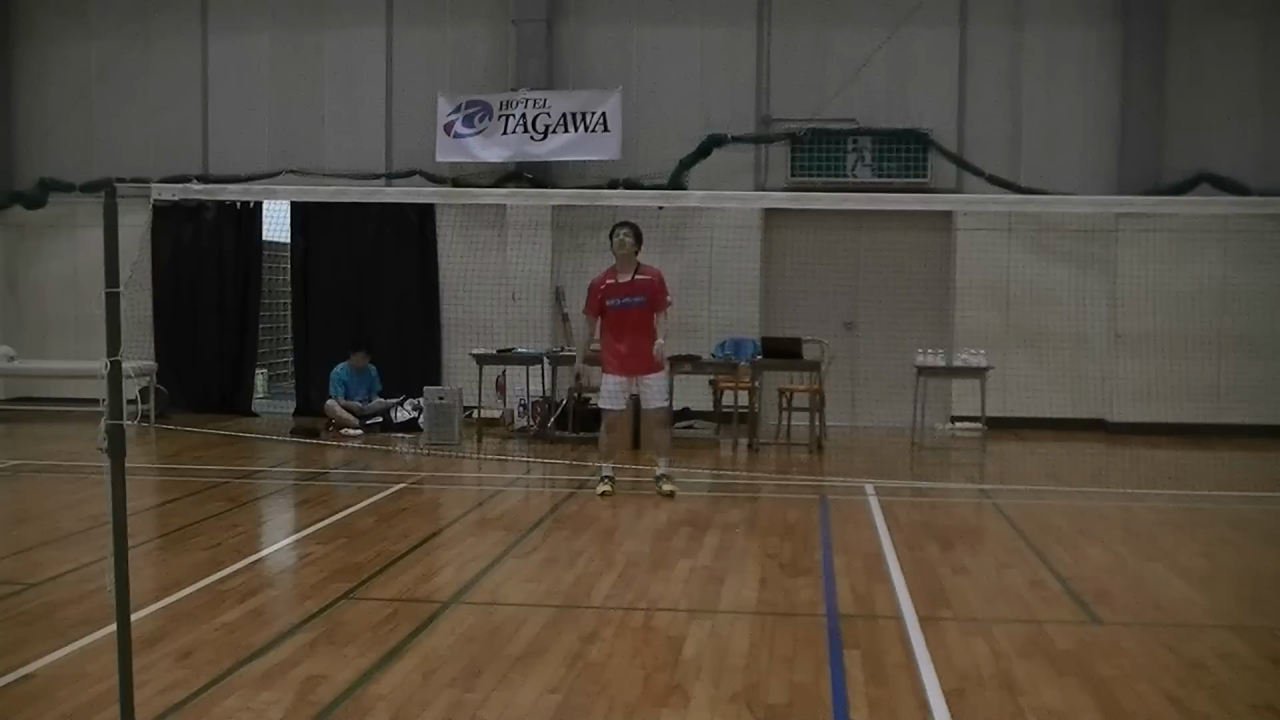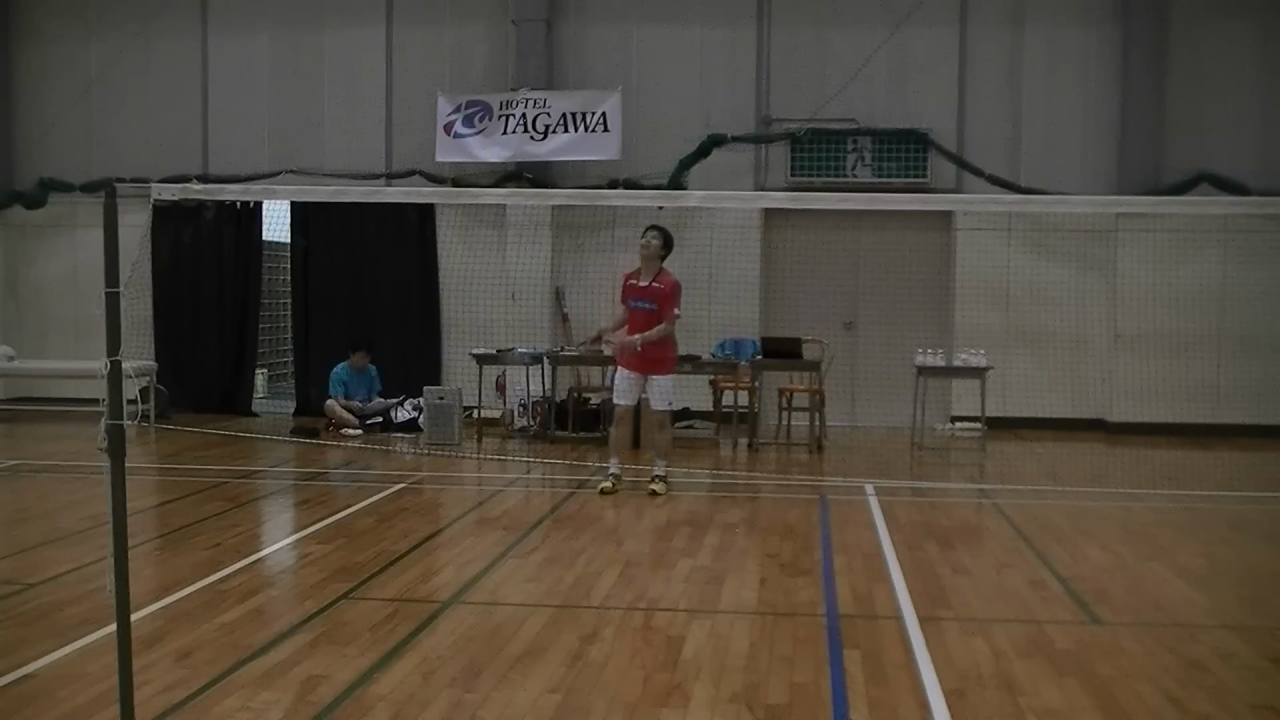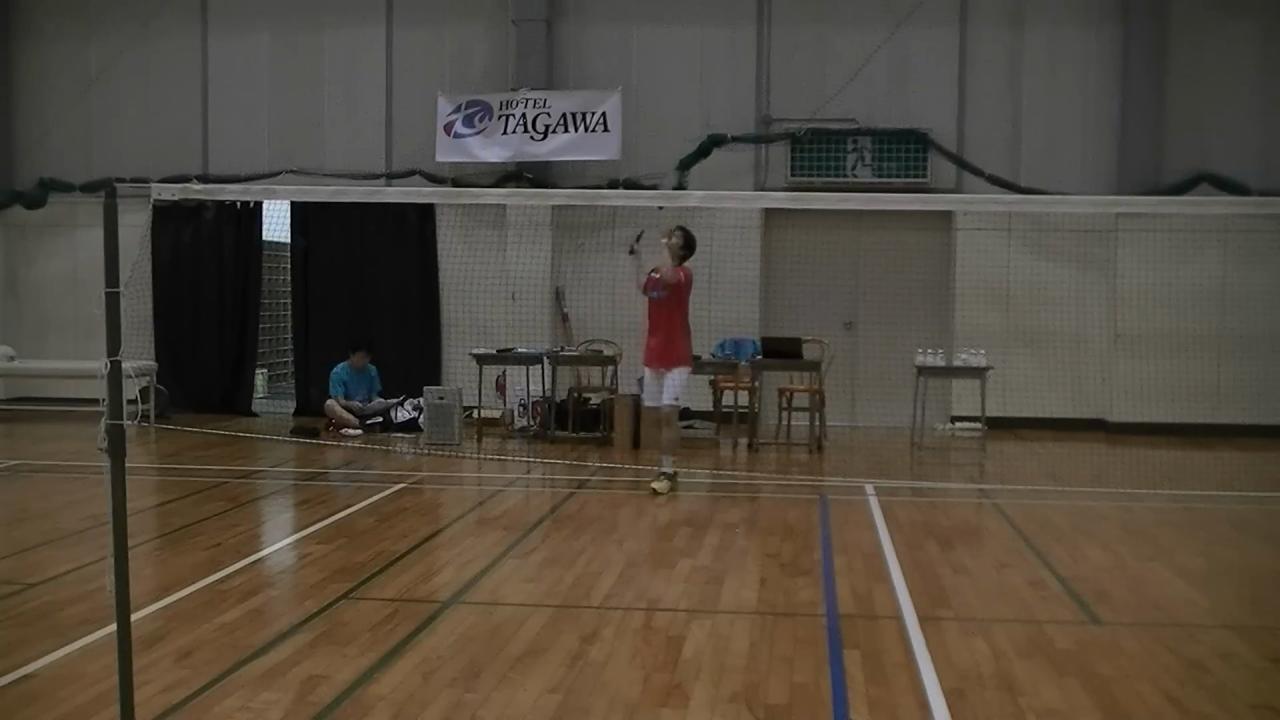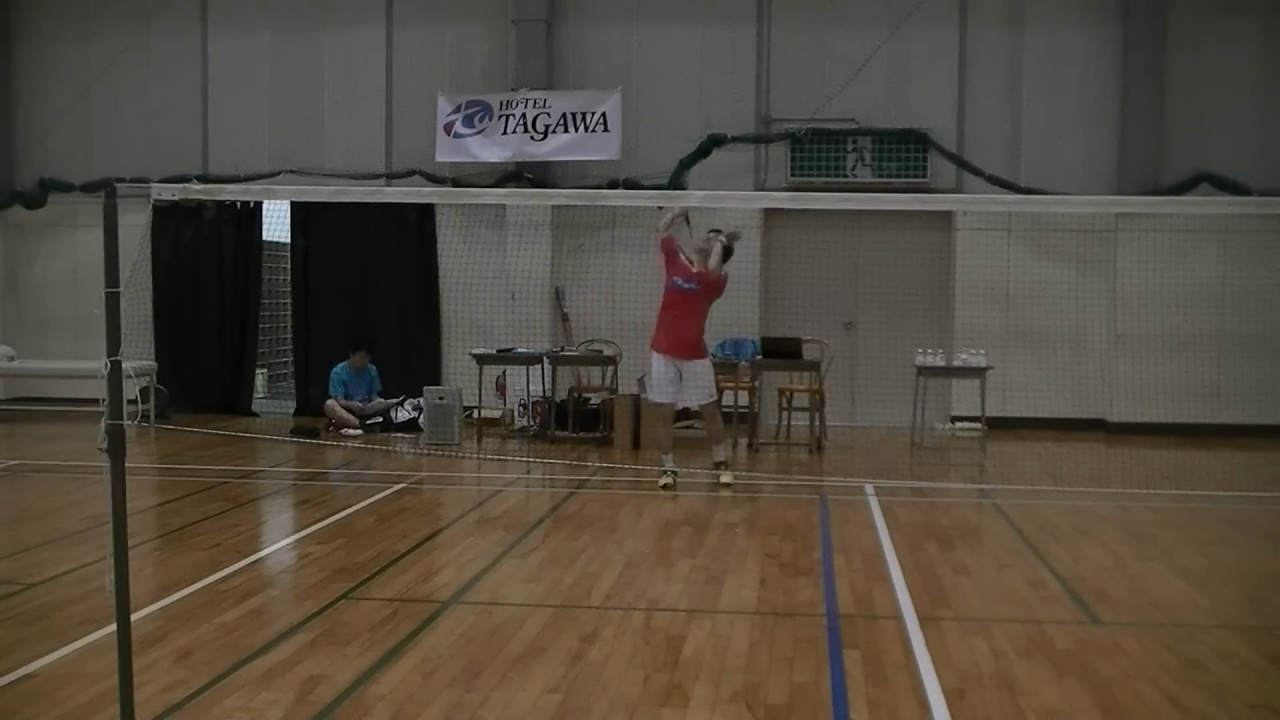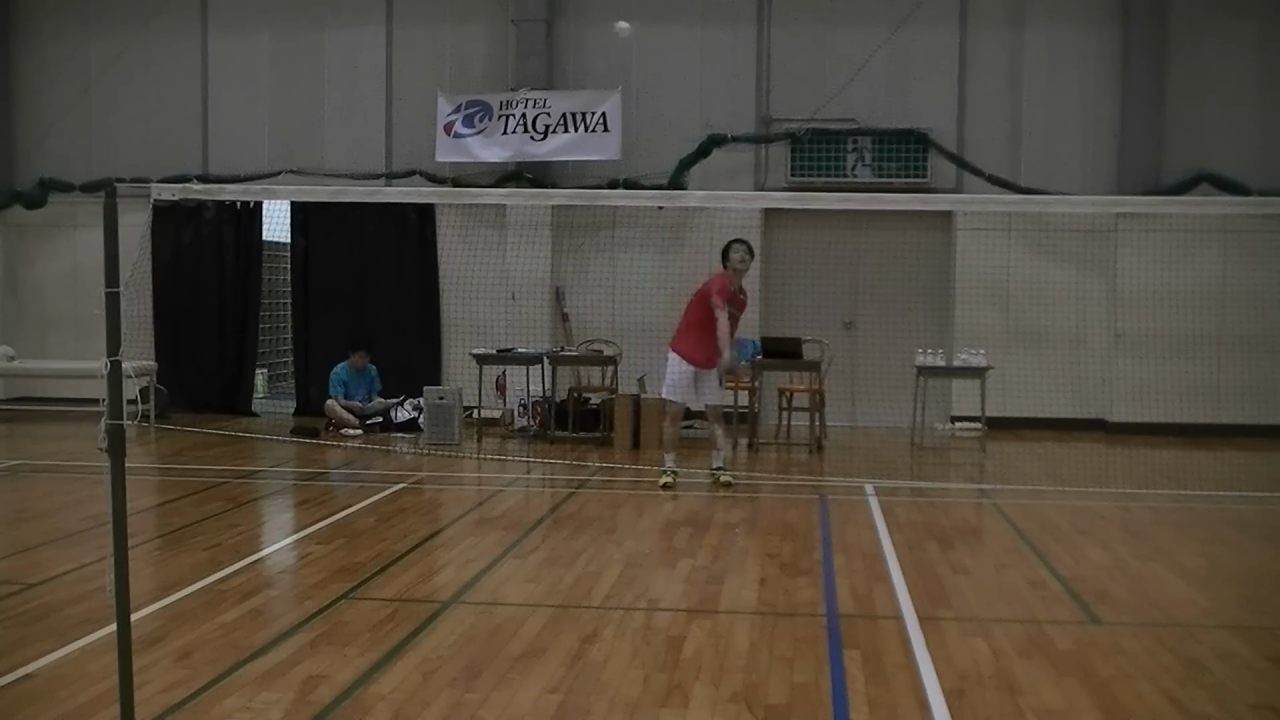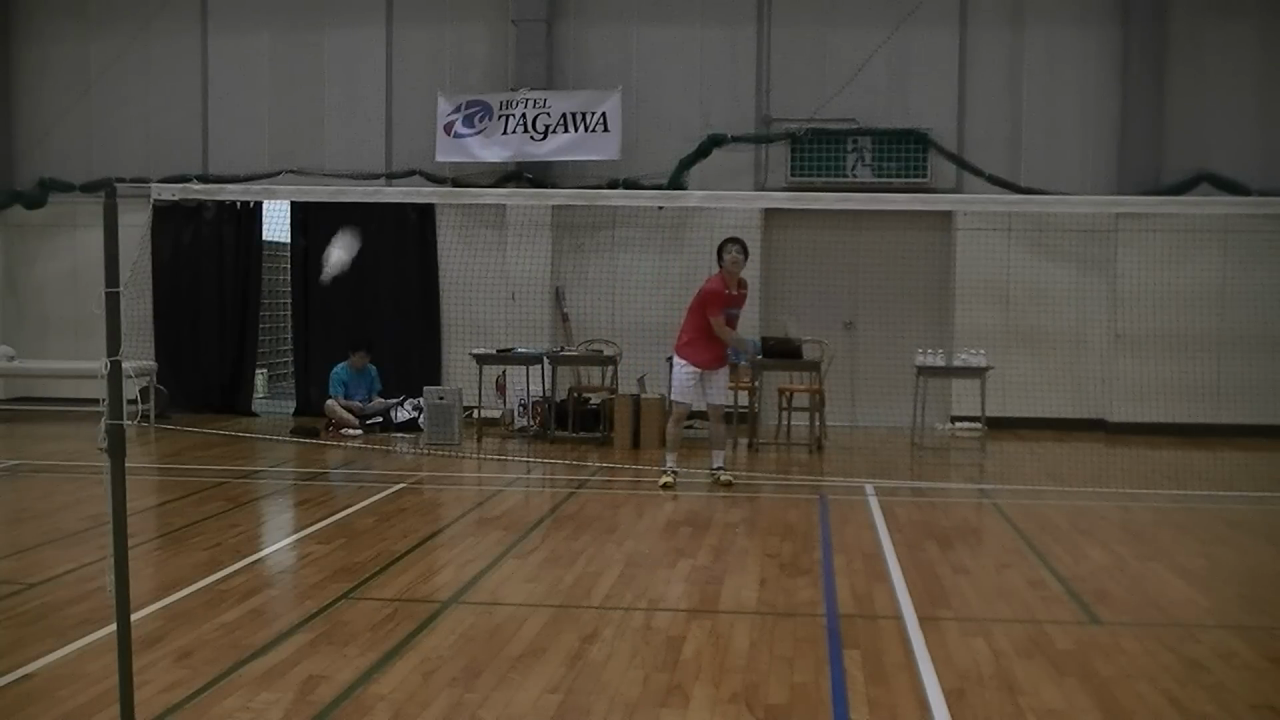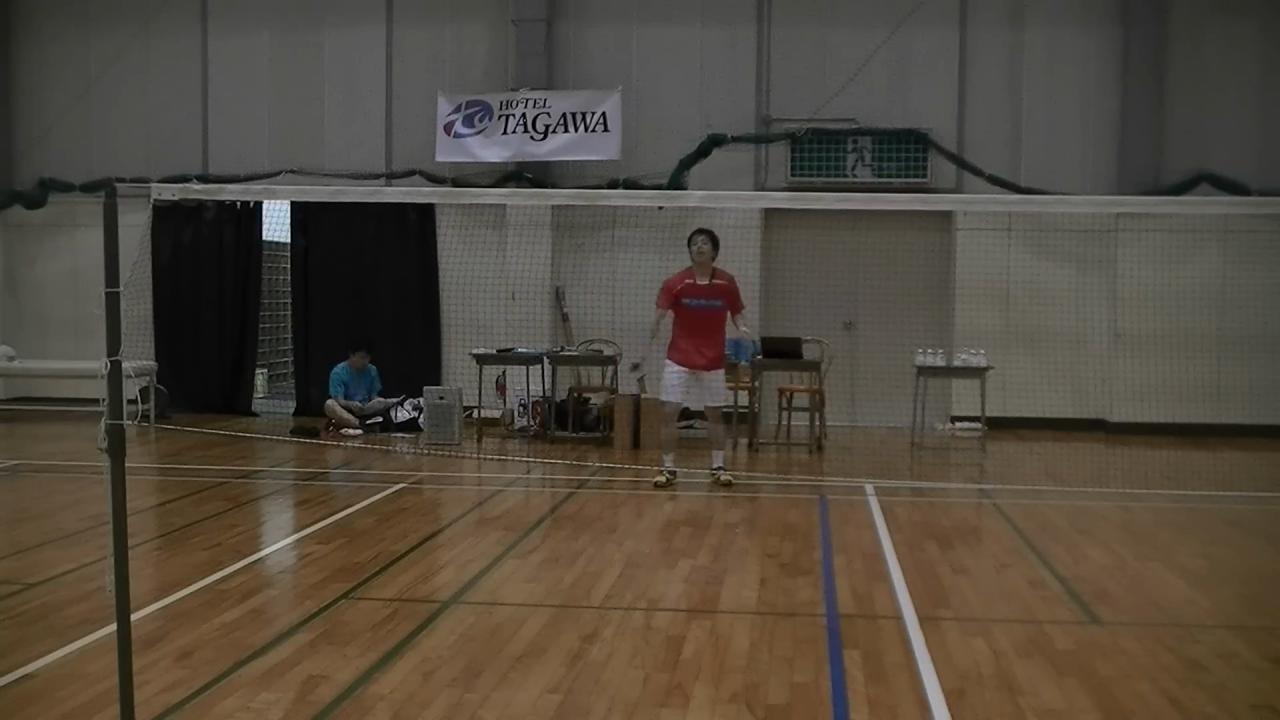
dt=0.4s
person 1, frame 1
left shoulder: (653, 278)
right shoulder: (599, 284)
left elbow: (661, 314)
right elbow: (590, 324)
left wrist: (661, 340)
right wrist: (580, 358)
left hip: (649, 363)
right hip: (614, 363)
left knee: (658, 417)
right knee: (611, 420)
left ankle: (663, 474)
right ankle: (606, 475)
person 1, frame 2
left shoulder: (670, 285)
right shoulder: (629, 279)
left elbow: (668, 327)
left wrist: (637, 339)
right wrist: (605, 330)
left hip: (660, 362)
right hip: (629, 361)
left knee: (660, 419)
right knee: (620, 415)
left ankle: (659, 474)
right ankle: (613, 472)
person 1, frame 3
left shoulder: (682, 275)
right shoulder: (653, 275)
left elbow: (667, 274)
left wrist: (665, 242)
right wrist: (637, 258)
left hip: (675, 358)
right hip: (652, 356)
left knee: (668, 413)
right knee: (656, 415)
left ankle: (667, 472)
right ankle: (665, 468)
person 1, frame 4
left shoulder: (717, 276)
right shoulder: (677, 260)
left elbow: (712, 270)
right elbow: (663, 229)
left wrist: (721, 243)
right wrist: (678, 214)
left hip: (694, 354)
right hip: (663, 352)
left knee: (710, 411)
right knee: (664, 413)
left ankle: (721, 463)
right ankle: (668, 468)
person 1, frame 5
left shoulder: (742, 297)
right shoulder: (718, 284)
left elbow: (729, 331)
right elbow: (721, 319)
left wrist: (725, 356)
right wrist: (727, 353)
left hip: (712, 359)
right hip: (684, 354)
left knee: (715, 413)
right knee: (675, 412)
left ankle: (718, 466)
right ankle: (669, 468)
person 1, frame 6
left shoulder: (742, 287)
right shoulder: (712, 288)
right elbow: (719, 330)
left wrist: (740, 341)
right wrist: (743, 345)
left hip: (718, 360)
right hip: (689, 356)
left knee: (717, 413)
right knee: (679, 413)
left ankle: (718, 467)
right ankle: (670, 468)
person 1, frame 7
left shoulder: (727, 283)
right shoulder: (675, 282)
left elbow: (737, 311)
right elbow: (659, 318)
left wrist: (742, 328)
left hip: (713, 360)
right hip: (679, 359)
left knee: (714, 415)
right knee: (669, 413)
left ankle: (718, 467)
right ankle: (667, 468)
